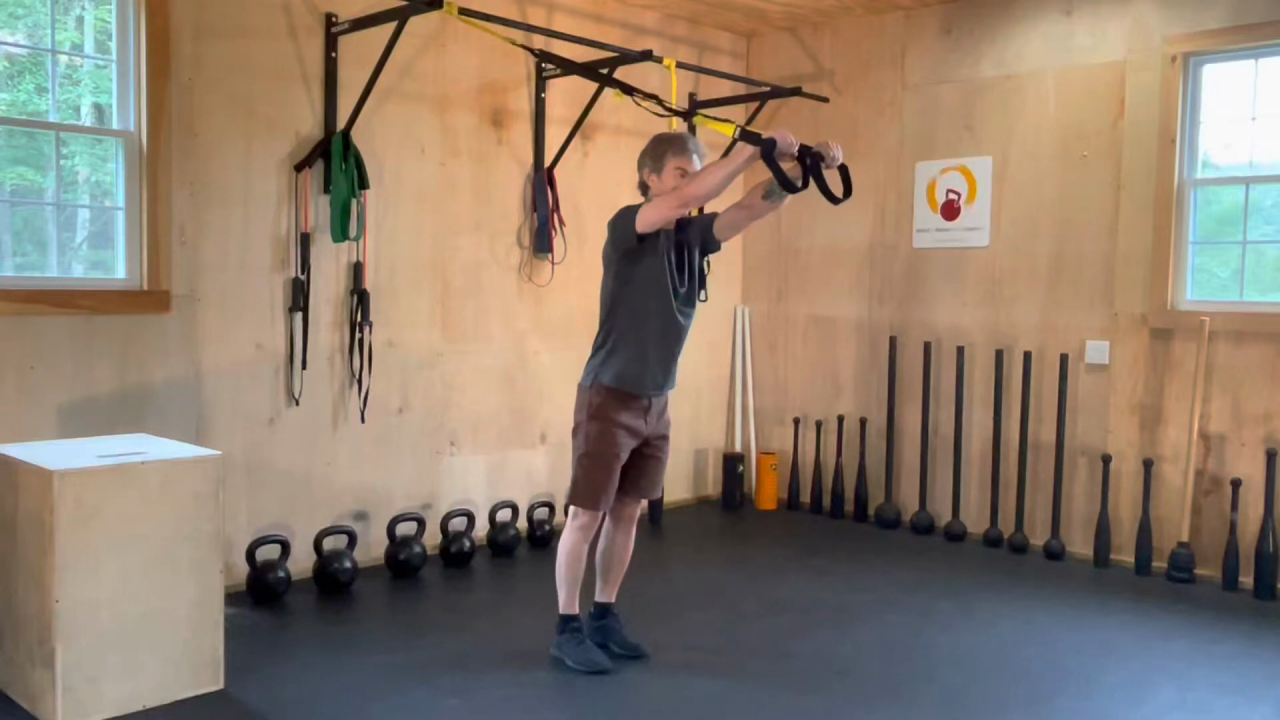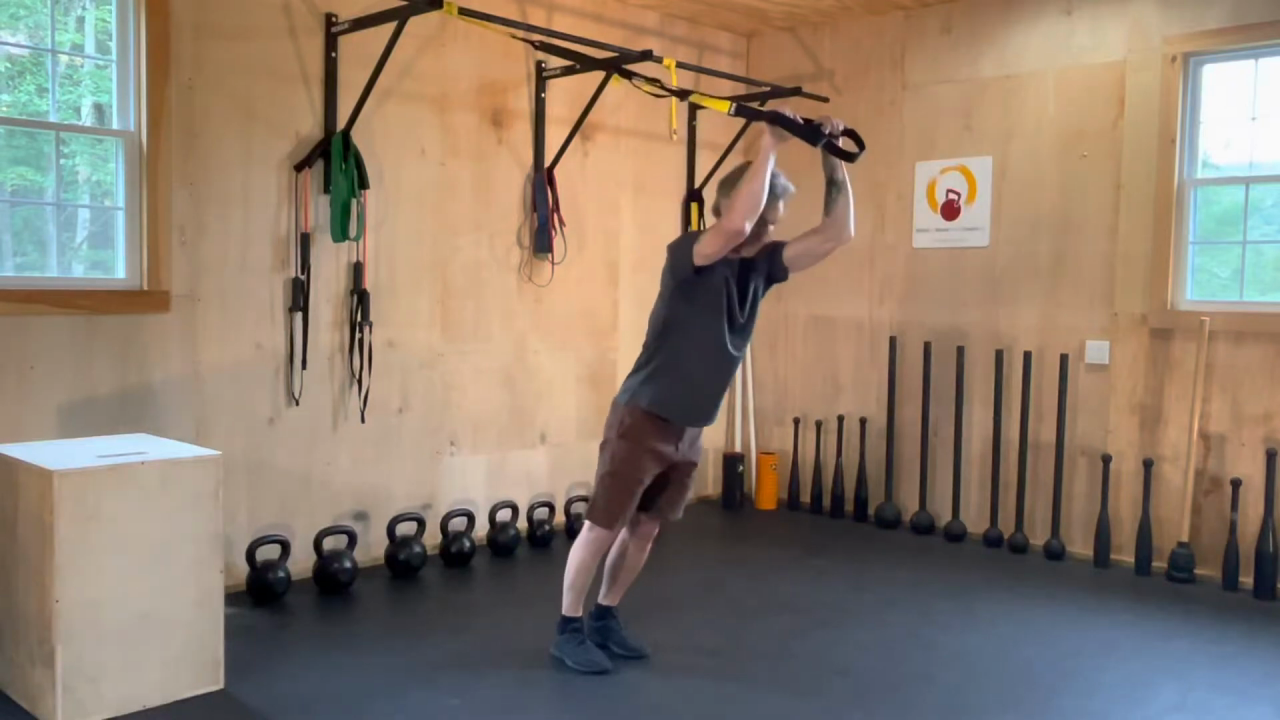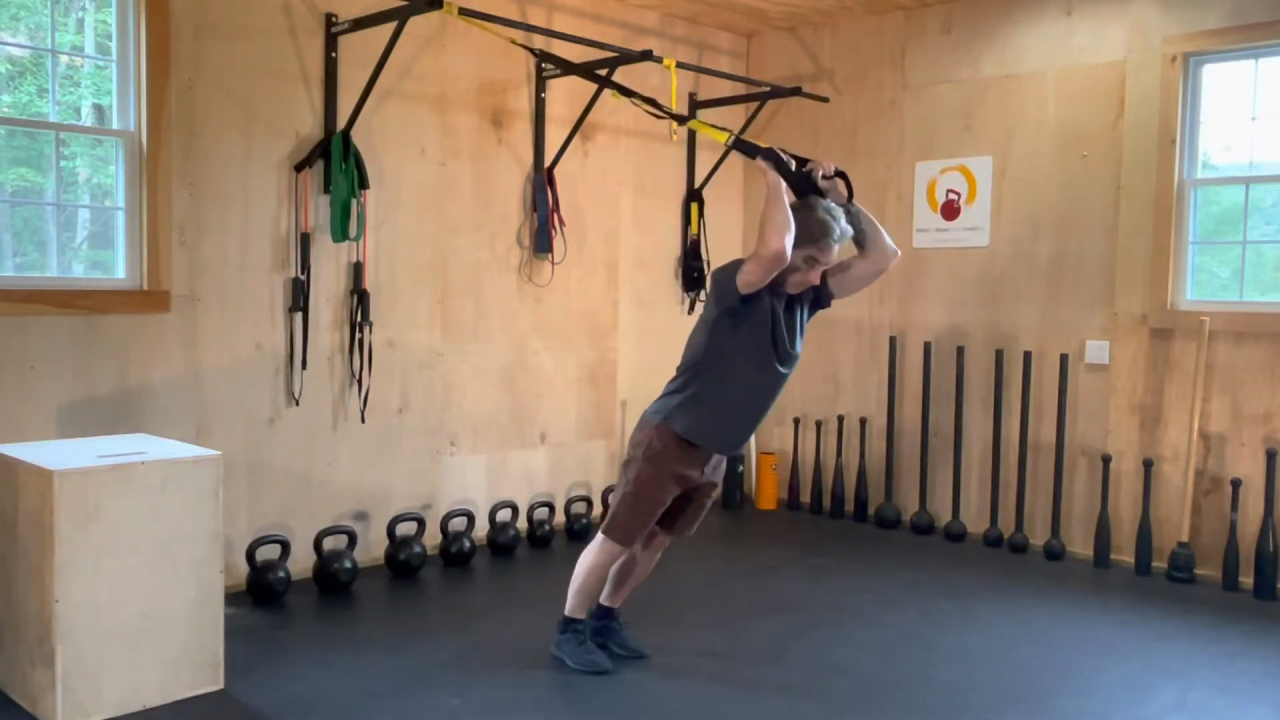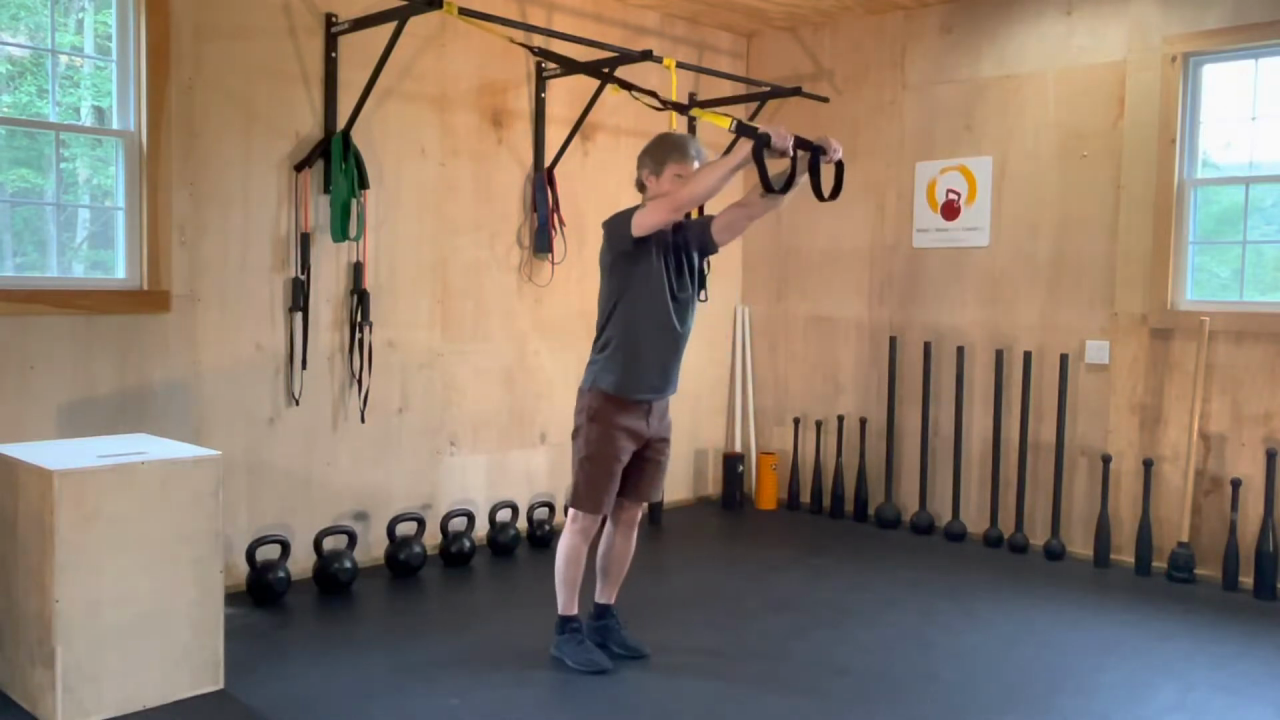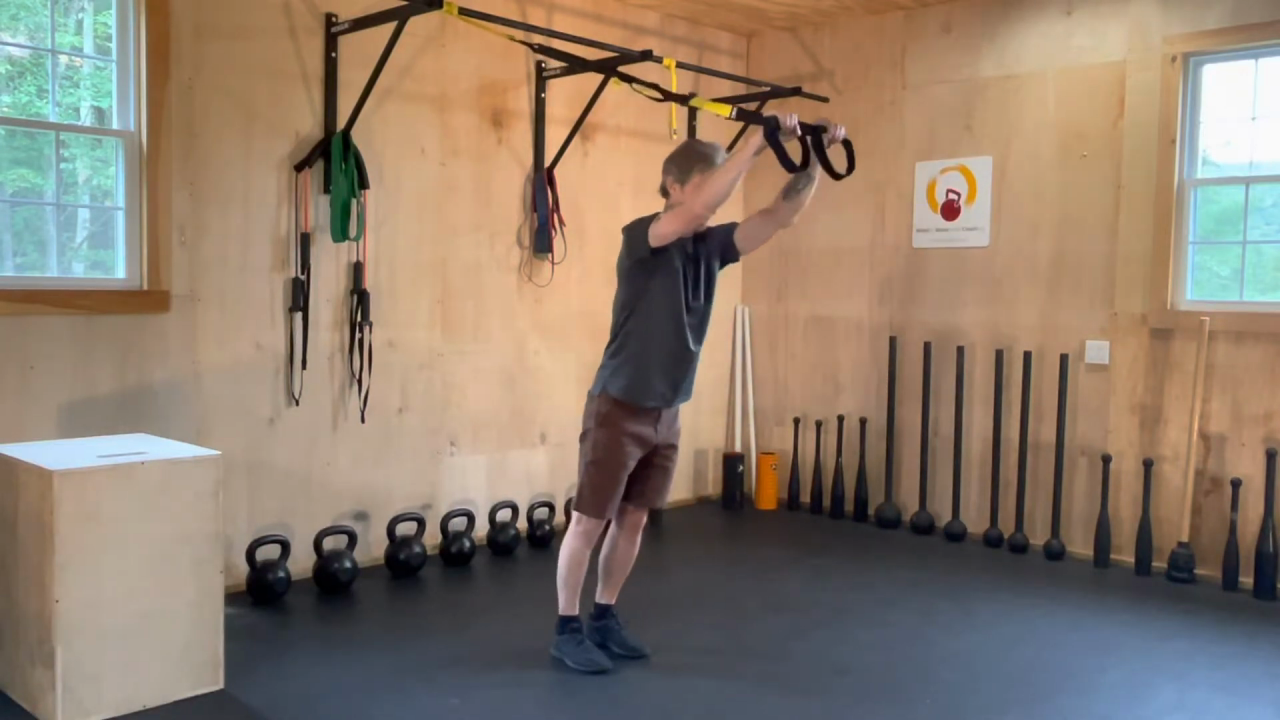
dt=1s
person 1, frame 1
left shoulder: (692, 234)
right shoulder: (626, 227)
left elbow: (754, 205)
right elbow: (688, 196)
left wrist: (802, 167)
right wrist: (754, 150)
left hip: (655, 401)
right hip: (608, 398)
left knee: (626, 514)
right knee: (586, 516)
left ankle: (604, 618)
right ankle: (567, 629)
person 1, frame 2
left shoulder: (761, 264)
right shoulder: (688, 255)
left elbow: (837, 233)
right elbow: (735, 225)
left wrist: (833, 159)
right wrist: (769, 147)
left hip: (689, 430)
right hip: (642, 420)
left knee: (644, 529)
right knee: (603, 529)
left ankle: (603, 620)
right ankle: (568, 630)
person 1, frame 3
left shoulder: (806, 294)
right shoulder: (734, 283)
left elbow: (882, 254)
right elbow: (771, 250)
left wrist: (836, 195)
right wrist: (774, 180)
left hip: (712, 453)
right hip: (668, 440)
left knee: (654, 542)
right knee: (616, 540)
left ankle: (605, 620)
right ankle: (570, 631)
person 1, frame 4
left shoulder: (689, 238)
right shoulder: (623, 231)
left elbow: (753, 207)
right elbow: (680, 203)
left wrist: (802, 165)
right wrist: (748, 150)
left hip: (656, 406)
right hip: (608, 403)
left knee: (627, 516)
right knee: (585, 518)
left ankle: (603, 619)
right ankle: (567, 629)
person 1, frame 5
left shoulder: (711, 245)
right shoulder: (642, 238)
left elbow: (780, 214)
right elbow: (697, 209)
left wrist: (812, 157)
right wrist: (757, 141)
left hip: (665, 413)
right hip: (618, 408)
left knee: (633, 520)
right knee: (589, 522)
left ankle: (603, 620)
right ankle: (567, 630)
